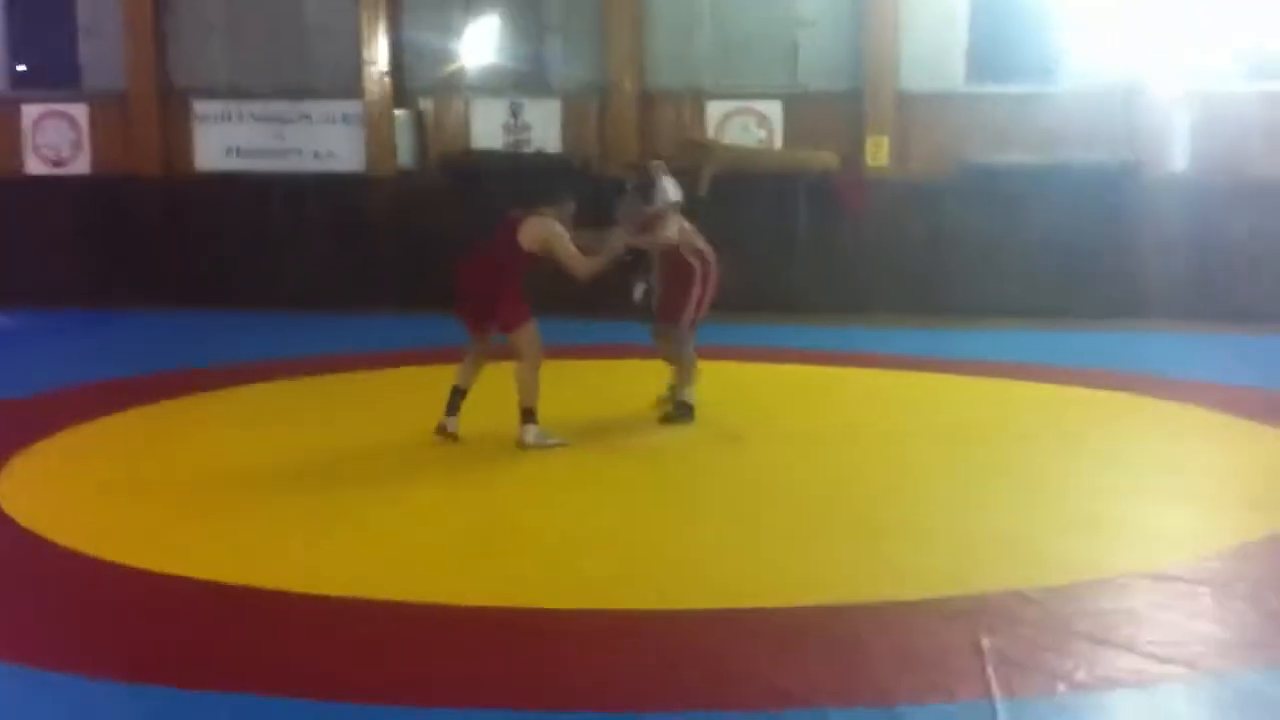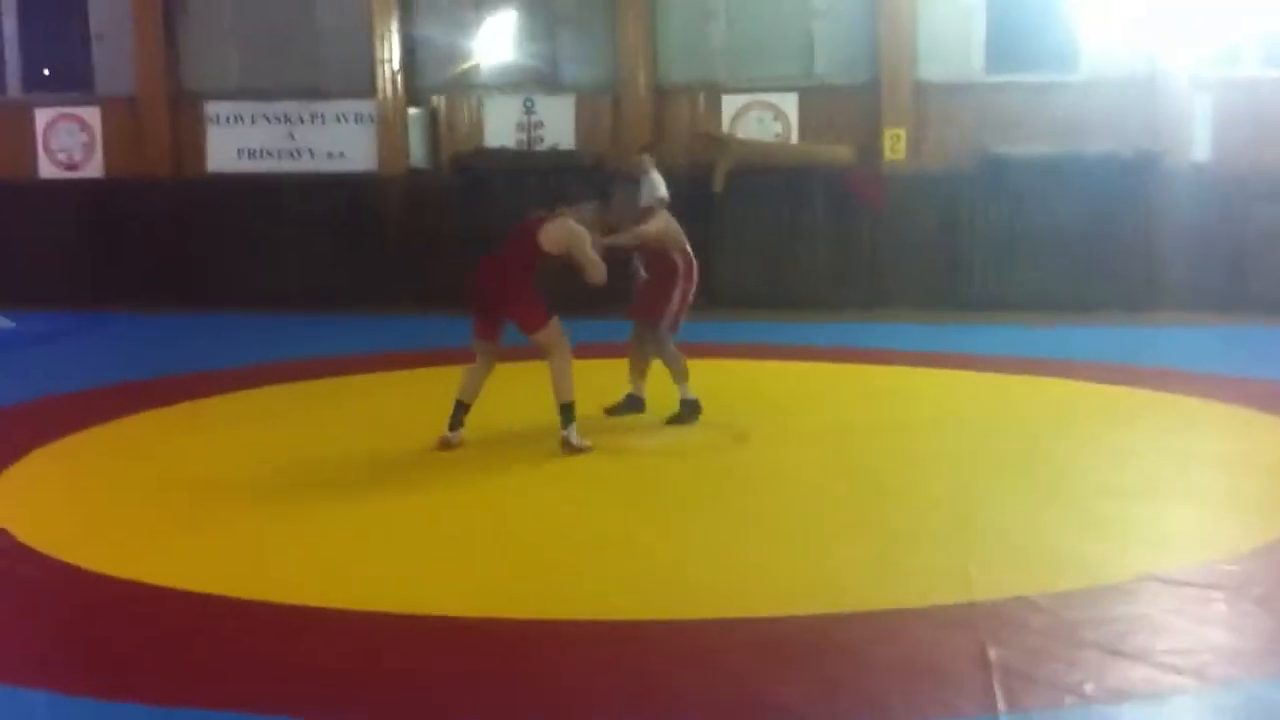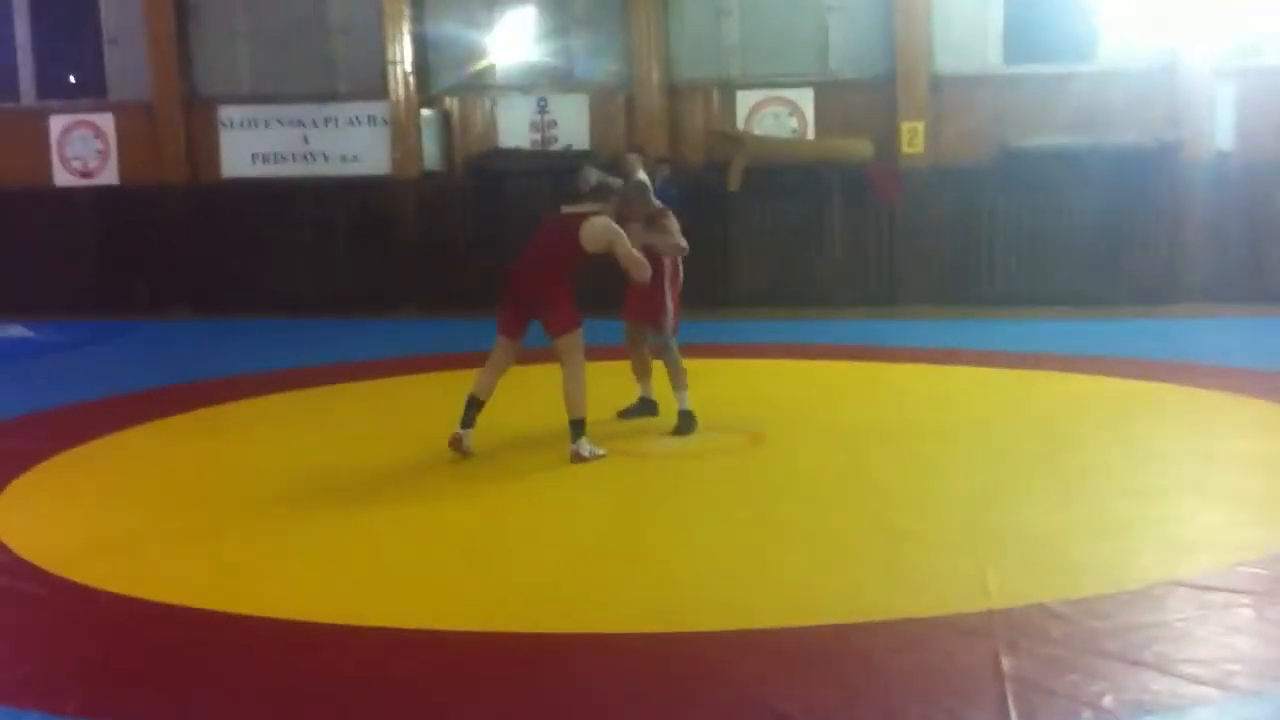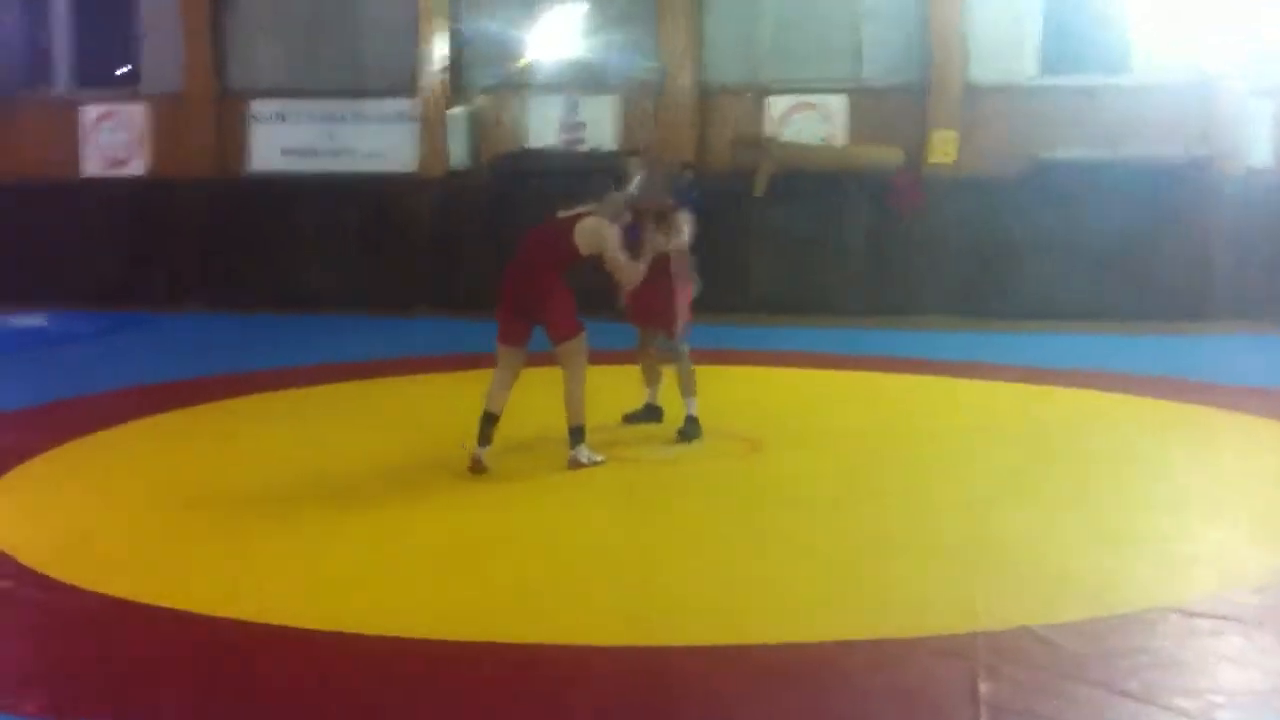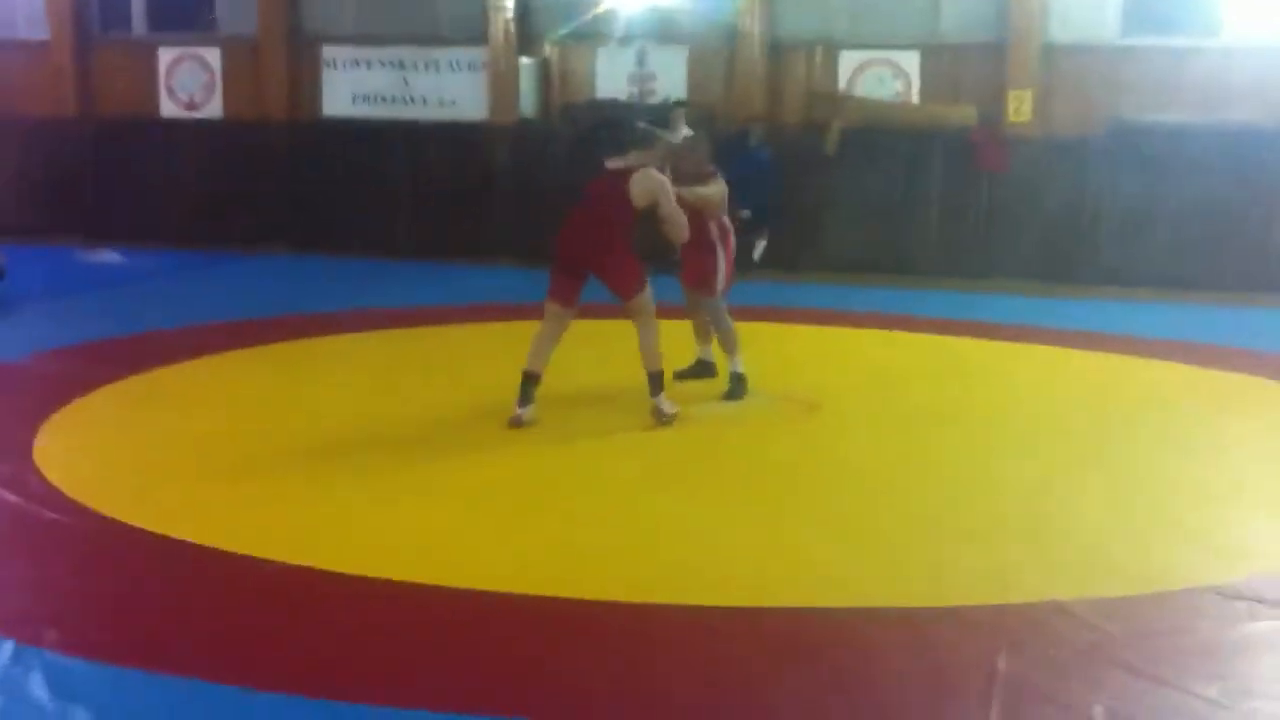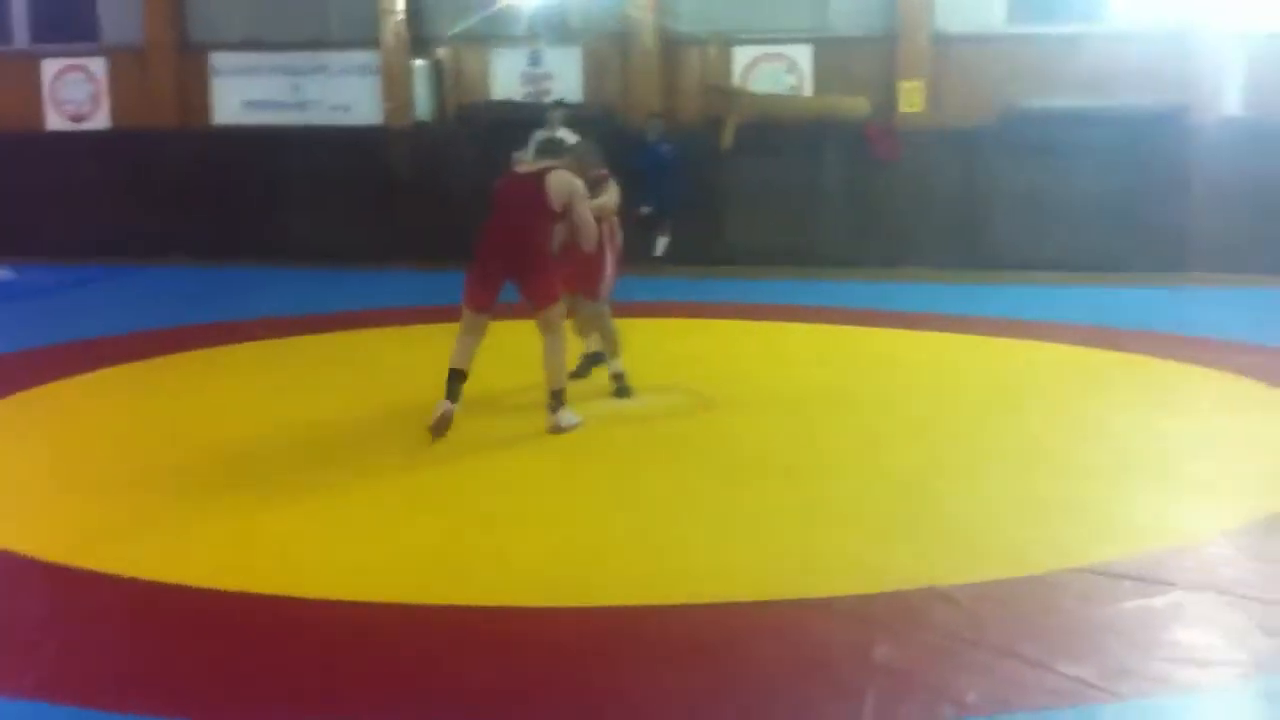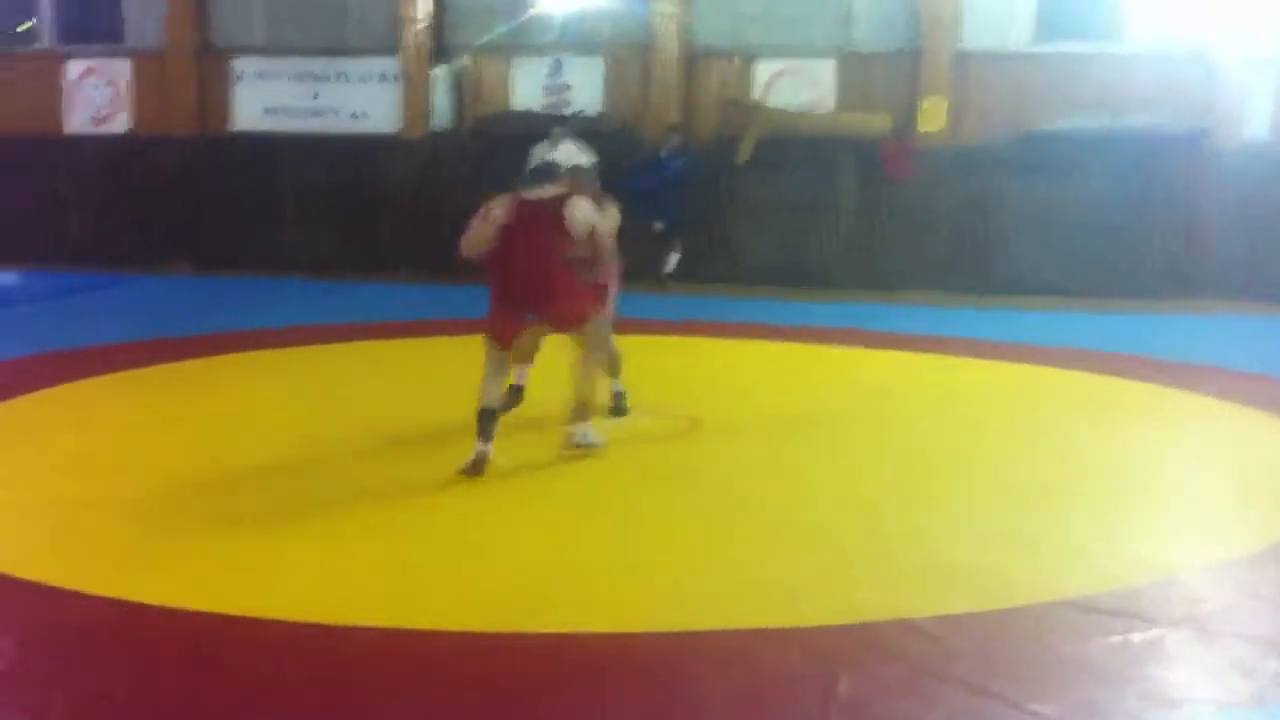
dt=0.3s
person 1, frame 1
left shoulder: (519, 219)
right shoulder: (551, 229)
right elbow: (582, 270)
right wrist: (611, 250)
left hip: (469, 282)
right hip: (498, 288)
left knee: (479, 350)
right knee: (531, 353)
left ankle: (450, 419)
right ankle: (529, 429)
person 1, frame 2
left shoulder: (534, 220)
right shoulder: (573, 229)
right elbow: (598, 276)
right wrist: (593, 248)
left hip: (485, 283)
right hip: (516, 288)
left knee: (484, 358)
right knee: (560, 351)
left ankle: (453, 431)
right ankle: (569, 430)
person 1, frame 3
left shoulder: (561, 214)
right shoulder: (608, 227)
right elbow: (642, 274)
right wrist: (632, 251)
left hip: (519, 282)
right hip: (551, 288)
left knee: (499, 360)
right knee: (574, 362)
left ankle: (465, 430)
right ankle: (579, 444)
person 1, frame 4
left shoulder: (561, 218)
right shoulder: (603, 228)
right elbow: (628, 279)
right wrist: (648, 254)
left hip: (513, 286)
right hip: (548, 291)
left knee: (506, 370)
right knee: (575, 368)
left ankle: (482, 447)
right ankle: (578, 449)
person 1, frame 5
left shoulder: (604, 168)
right shoulder: (655, 180)
right elbow: (680, 235)
right wrist: (664, 209)
left hip: (570, 244)
right hip: (610, 248)
left knee: (551, 326)
right knee: (645, 317)
left ankle: (523, 406)
right ankle: (658, 399)
person 1, frame 6
left shoulder: (507, 178)
right shoulder: (570, 183)
right elbow: (588, 243)
left hip: (489, 250)
right hip: (530, 255)
left knee: (470, 330)
right knee: (554, 331)
left ankle: (449, 402)
right ankle: (559, 411)
person 1, frame 7
left shoulder: (506, 203)
right shoulder: (581, 206)
left elbow: (469, 249)
right elbow: (605, 254)
left hip: (509, 285)
right hip: (555, 284)
left knee: (496, 365)
right knee: (597, 336)
left ankle: (483, 447)
right ankle: (580, 424)
person 2, frame 1
left shoulder: (667, 221)
right shoulder: (651, 222)
left elbow: (666, 240)
left wrist: (629, 240)
left hip: (698, 275)
right hip: (678, 275)
left knee: (680, 336)
right knee: (661, 331)
left ankle: (685, 403)
right ankle: (680, 383)
person 2, frame 2
left shoulder: (657, 219)
right shoulder: (639, 216)
left elbow: (640, 234)
left wrist: (604, 242)
left hip: (678, 277)
right hip: (656, 277)
left knee: (661, 340)
right knee: (639, 338)
left ankle: (689, 401)
right ankle: (636, 397)
person 2, frame 3
left shoulder: (664, 218)
left elbow: (680, 247)
left wrist: (648, 239)
left hip: (662, 279)
right hip: (640, 278)
left knee: (665, 344)
right knee: (635, 339)
left ankle: (686, 411)
right ankle: (647, 399)
person 2, frame 4
left shoulder: (680, 216)
right shoulder: (644, 214)
left elbow: (681, 244)
left wrist: (662, 243)
left hip: (672, 285)
right hip: (648, 283)
left knee: (676, 351)
right knee: (646, 347)
left ankle: (691, 417)
right ankle: (653, 406)
person 2, frame 5
left shoulder: (714, 186)
right shoulder: (685, 177)
left elbow: (697, 196)
left wrist: (672, 190)
left hip: (715, 246)
right hip: (693, 243)
left knee: (715, 308)
right knee: (694, 303)
left ankle: (738, 375)
right ankle: (705, 361)
person 2, frame 6
left shoulder: (607, 188)
left elbow: (602, 206)
left hip: (600, 248)
right hip: (573, 245)
left knee: (597, 310)
right knee: (572, 301)
left ankle: (617, 372)
right ankle: (594, 352)
person 2, frame 7
left shoulder: (607, 210)
left elbow: (603, 231)
left hip: (597, 271)
right knee: (533, 324)
left ankle: (617, 392)
right ankle: (517, 386)
